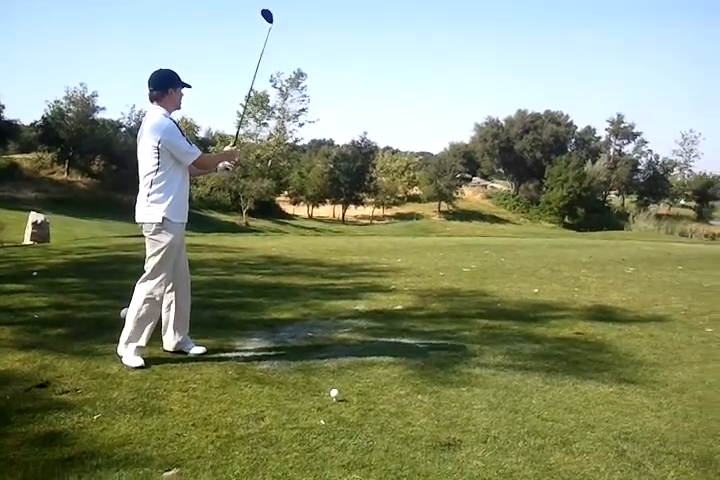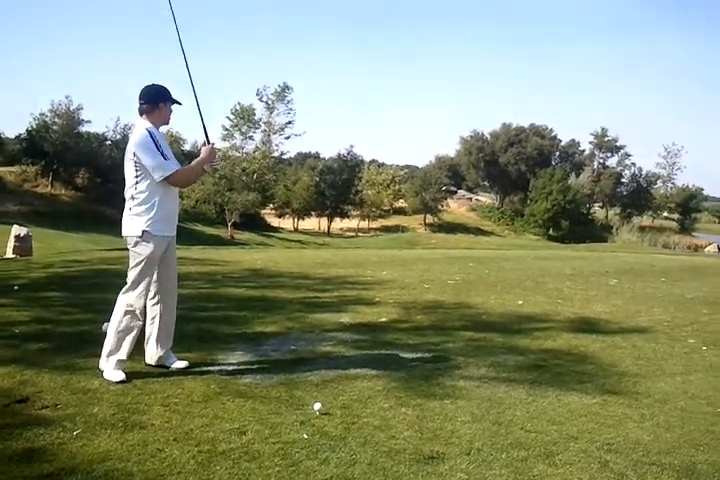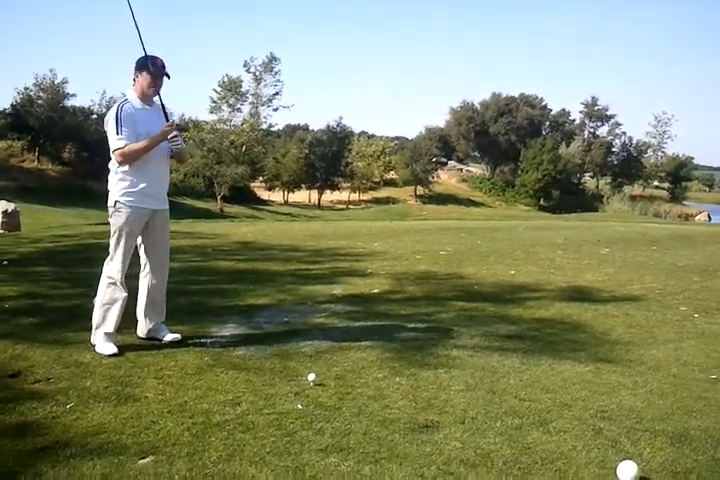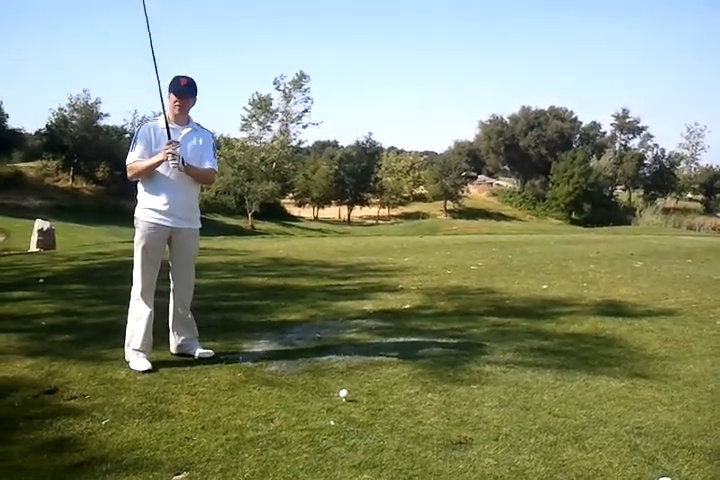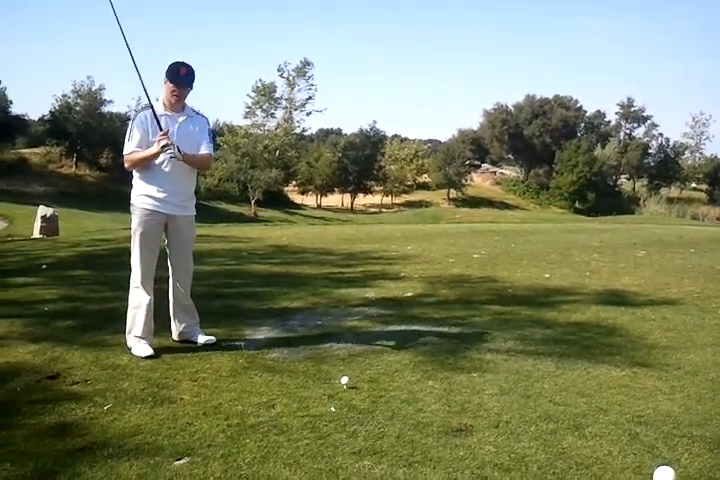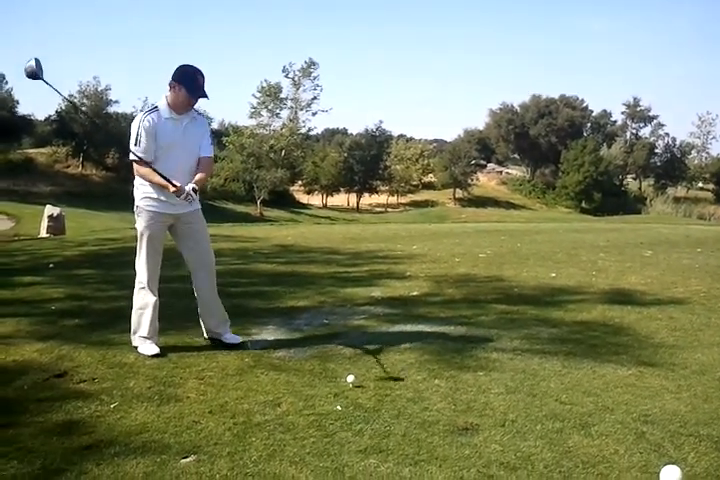
dt=0.5s
person 1, frame 1
left shoulder: (155, 122)
right shoulder: (164, 125)
left elbow: (186, 168)
right elbow: (200, 161)
left wrist: (217, 163)
right wrist: (225, 155)
left hip: (170, 216)
right hip: (162, 216)
left knee: (178, 279)
right knee: (155, 282)
left ankle: (176, 338)
right ankle: (129, 346)
person 1, frame 2
left shoulder: (153, 137)
right shoulder: (146, 137)
left elbow: (176, 180)
right elbow: (175, 179)
left wrist: (203, 166)
right wrist: (203, 159)
left hip: (163, 230)
right hip: (147, 230)
left knee: (165, 292)
right knee: (135, 295)
left ankle: (159, 352)
right ankle: (111, 360)
person 1, frame 3
left shoulder: (161, 114)
right shoulder: (122, 110)
right elbow: (122, 155)
left wrist: (175, 144)
right wrist: (156, 139)
left hip: (159, 202)
right hip: (128, 201)
left knee: (157, 266)
right knee: (117, 269)
left ankle: (151, 324)
right ankle: (102, 333)
person 1, frame 4
left shoulder: (204, 136)
right shoulder: (148, 130)
left elbow: (210, 177)
right elbow: (132, 171)
left wrist: (184, 166)
right wrist: (160, 158)
left hip: (187, 221)
right hip: (151, 217)
left knee: (184, 284)
right knee: (144, 285)
left ankle: (184, 340)
right ankle: (136, 349)
person 1, frame 5
left shoulder: (200, 121)
right shoulder: (143, 117)
left elbow: (207, 162)
right elbow: (129, 161)
left wrist: (181, 155)
right wrist: (155, 150)
left hip: (183, 207)
right hip: (148, 205)
left knee: (183, 271)
right knee: (143, 273)
left ankle: (185, 328)
right ankle: (137, 336)
person 1, frame 6
left shoulder: (200, 122)
right shoulder: (148, 119)
left elbow: (206, 163)
right elbow: (139, 167)
left wrist: (194, 185)
right wrist: (168, 186)
left hip: (188, 207)
right hip: (153, 205)
left knee: (204, 264)
right knee: (148, 273)
left ankle: (216, 327)
right ankle: (143, 336)
